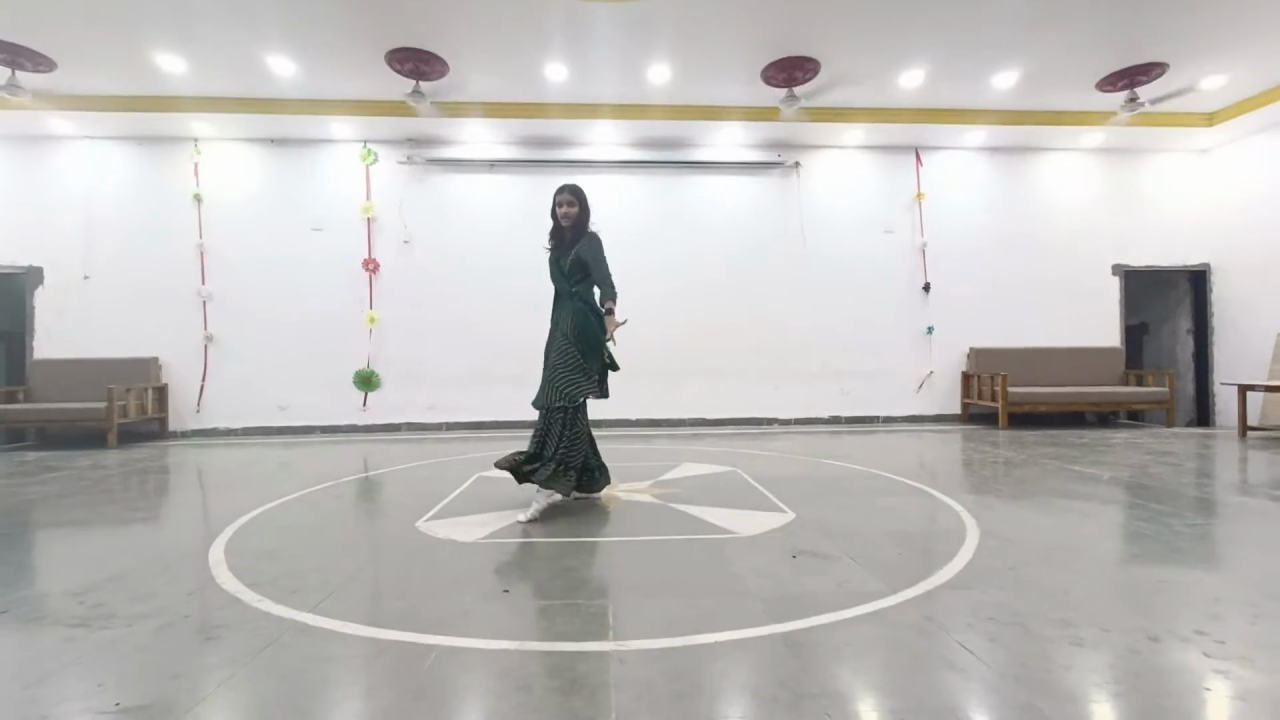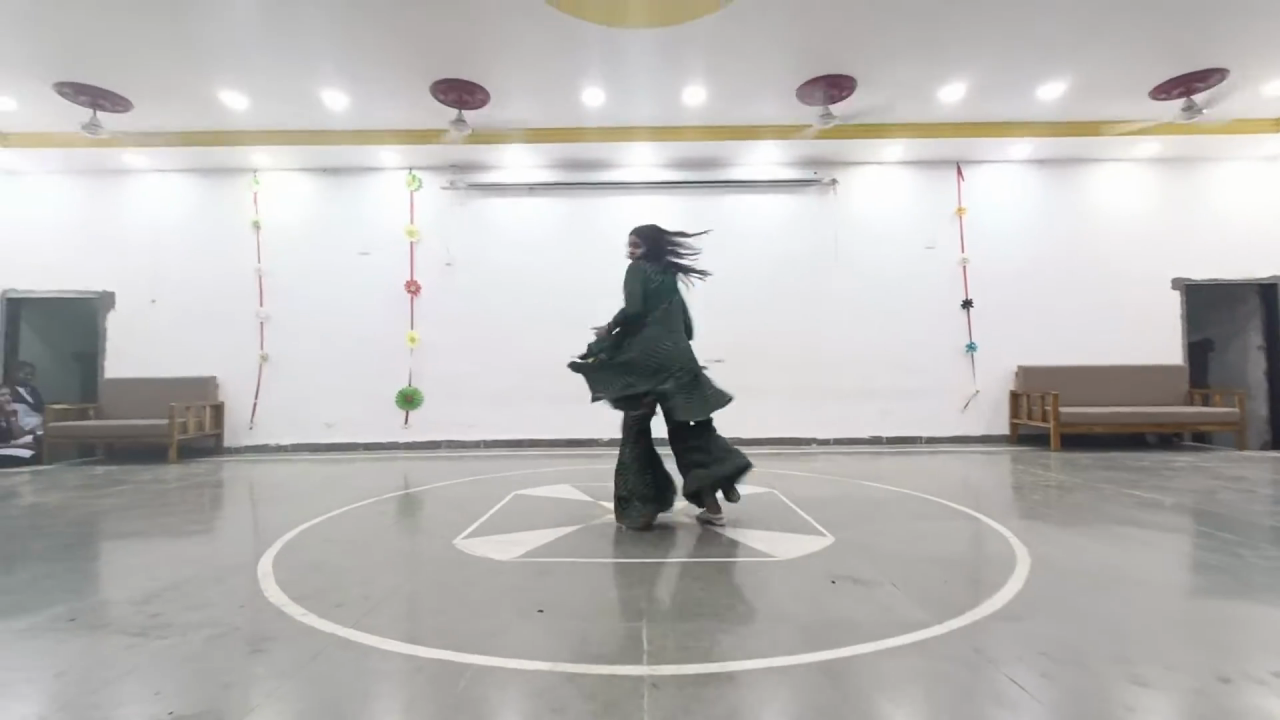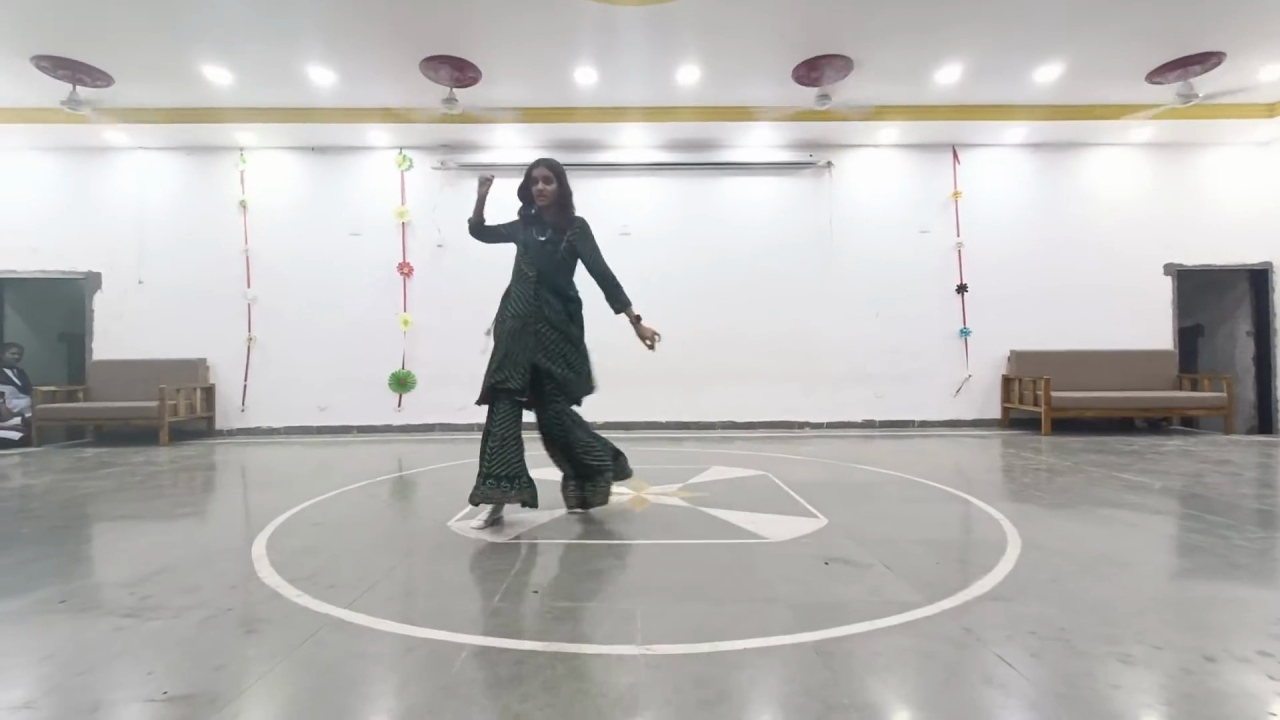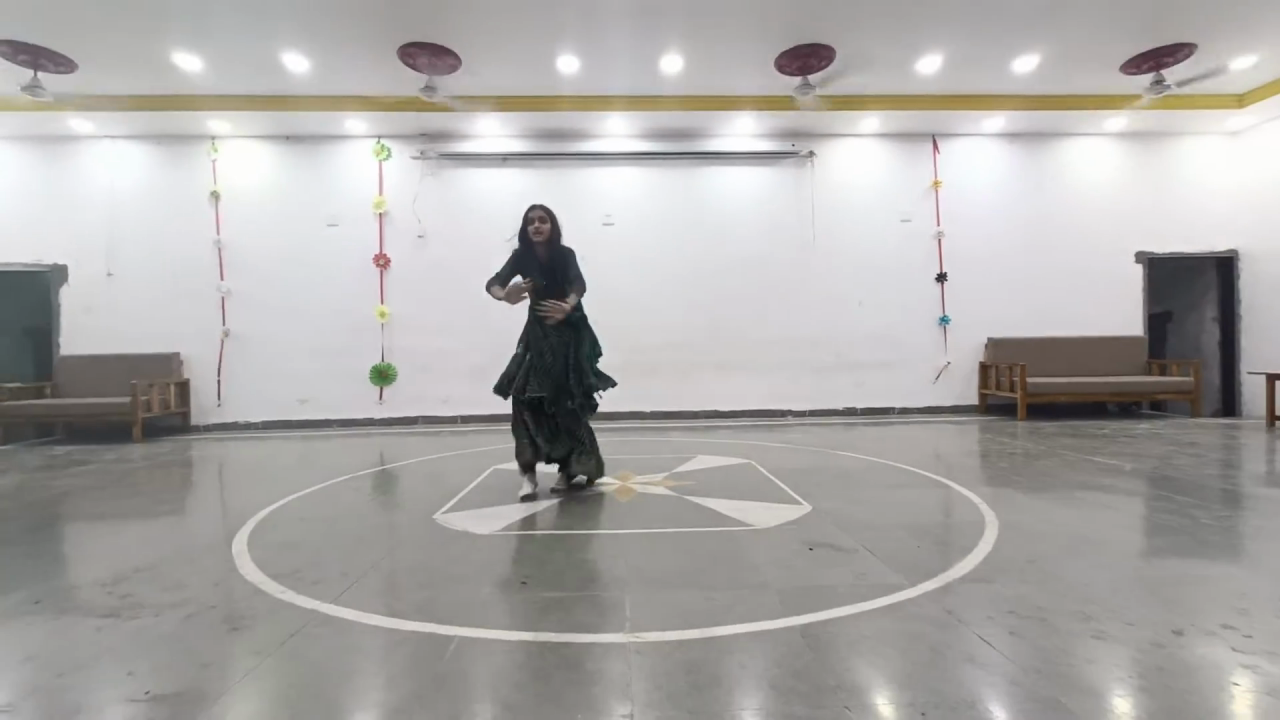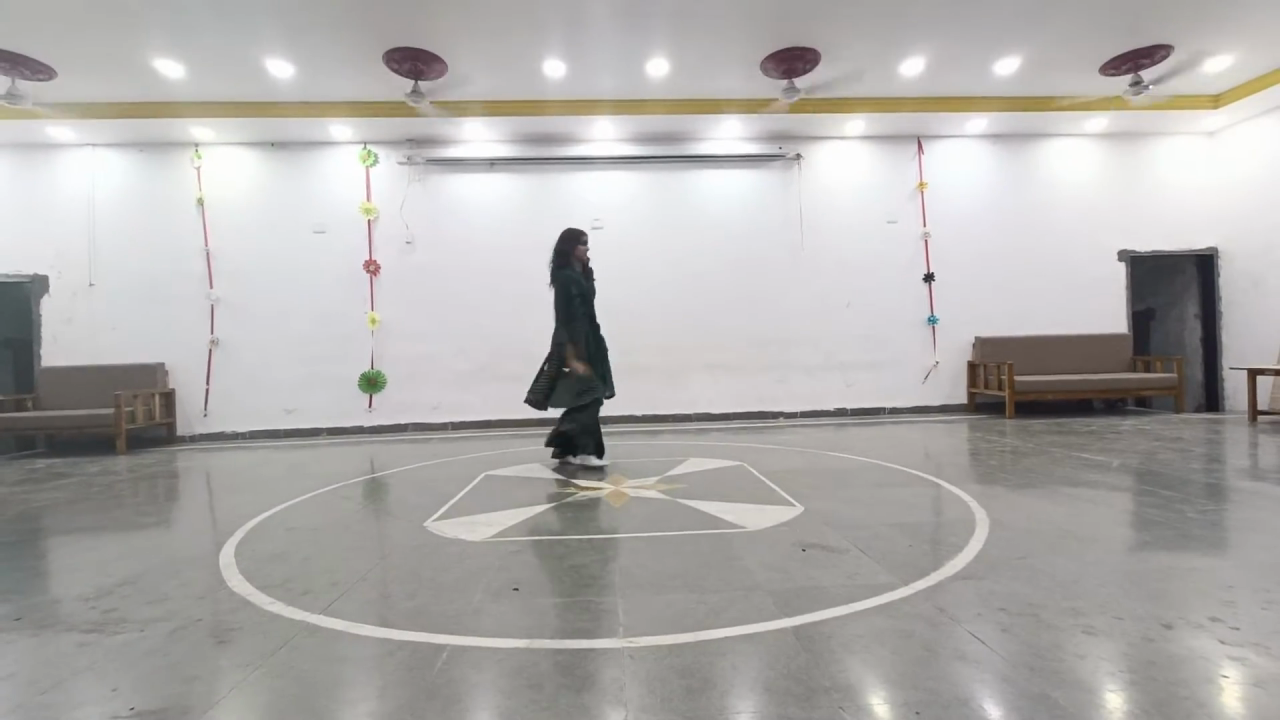
dt=1s
person 1, frame 1
left shoulder: (589, 241)
right shoulder: (558, 244)
left elbow: (604, 278)
left wrist: (610, 314)
left hip: (577, 327)
right hip: (562, 326)
left knee: (562, 401)
right knee: (567, 403)
left ankle: (552, 484)
right ankle: (585, 479)
person 1, frame 2
left shoulder: (638, 271)
right shoulder: (672, 279)
left elbow: (634, 309)
right elbow: (687, 329)
left wrist: (607, 331)
left hip: (646, 358)
right hip: (678, 359)
left knee: (636, 433)
right knee: (689, 433)
left ankle: (639, 510)
right ankle: (712, 505)
person 1, frame 3
left shoulder: (576, 228)
right shoulder: (524, 227)
left elbow: (602, 275)
right elbow: (478, 231)
left wrist: (635, 321)
right wrist: (482, 195)
left hip: (556, 325)
right hip: (516, 324)
left knee: (553, 410)
right knee: (503, 406)
left ankle: (590, 482)
right ankle: (496, 498)
person 1, frame 4
left shoulder: (565, 255)
right shoulder: (521, 257)
left elbow: (577, 285)
right elbow: (495, 281)
left wrist: (567, 307)
right wrist: (503, 294)
left hip: (570, 336)
right hip: (538, 335)
left knee: (568, 405)
right knee: (525, 398)
left ankle: (573, 469)
right ankle: (528, 473)
person 1, frame 5
left shoulder: (586, 273)
right shoulder: (563, 276)
right elbow: (562, 320)
right wrist: (572, 357)
left hip: (588, 340)
right hip: (571, 343)
left knee: (588, 396)
right knee: (587, 397)
left ankle: (567, 450)
right ankle: (582, 452)
